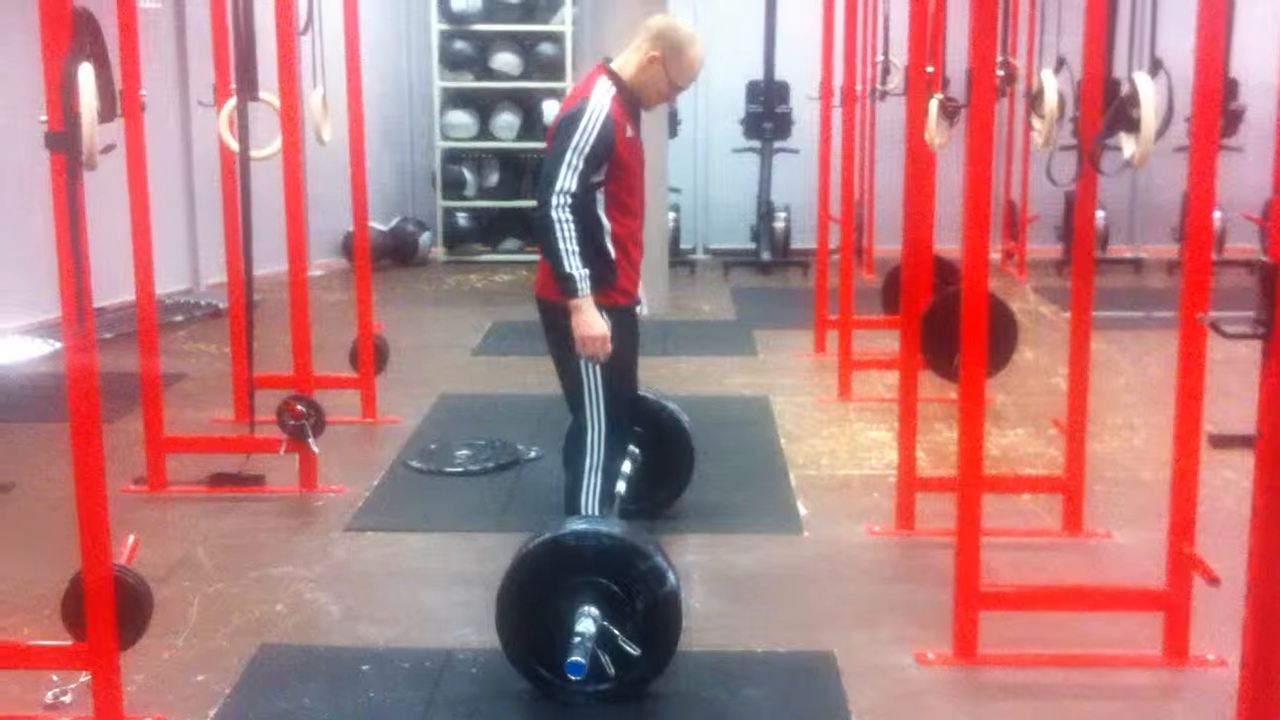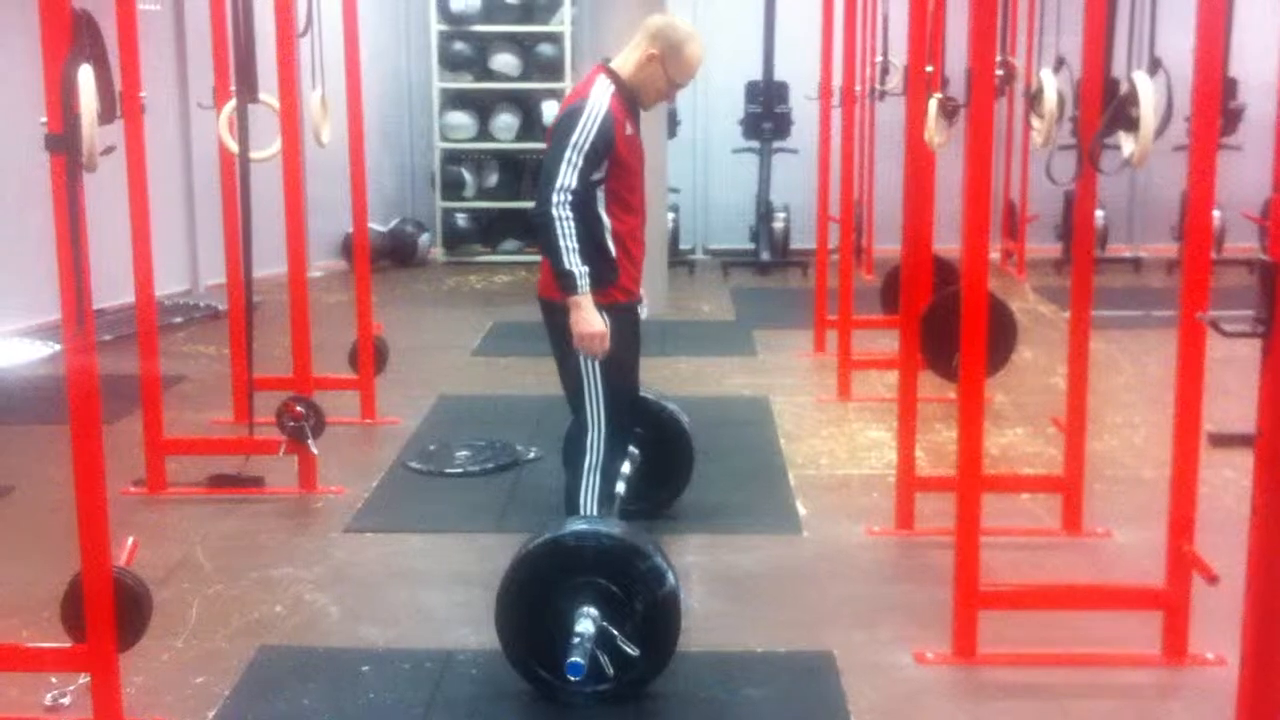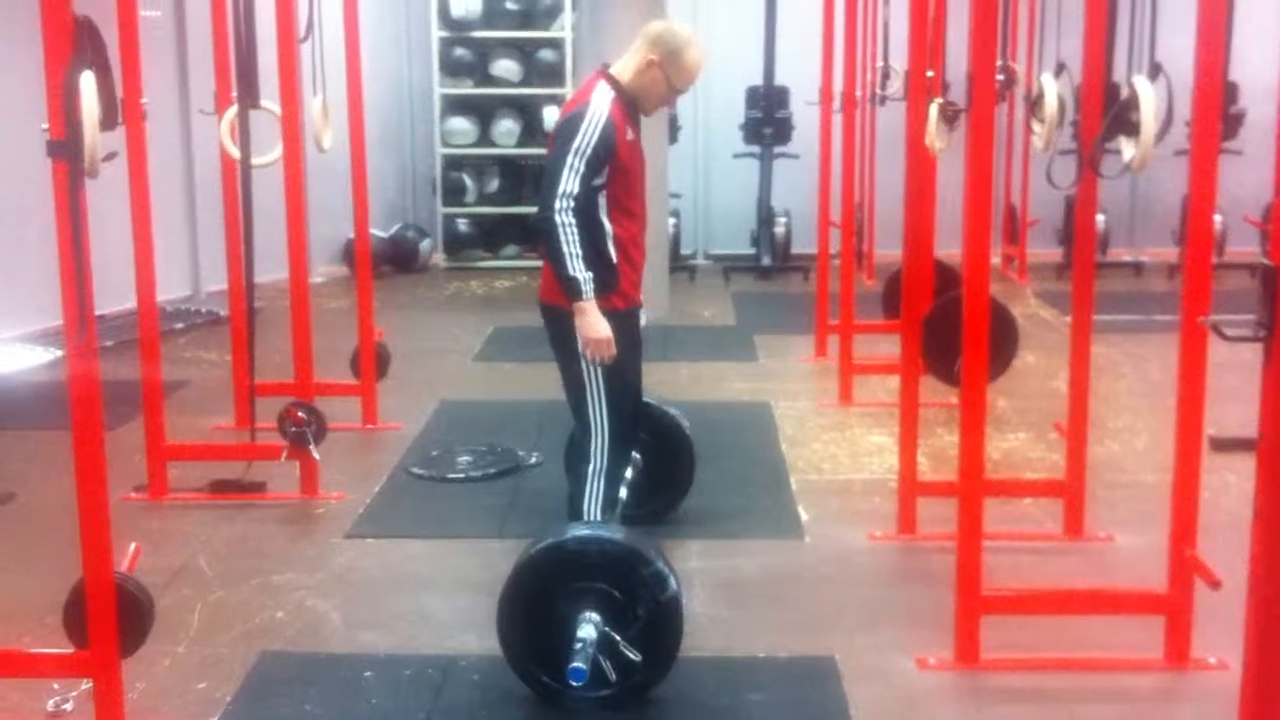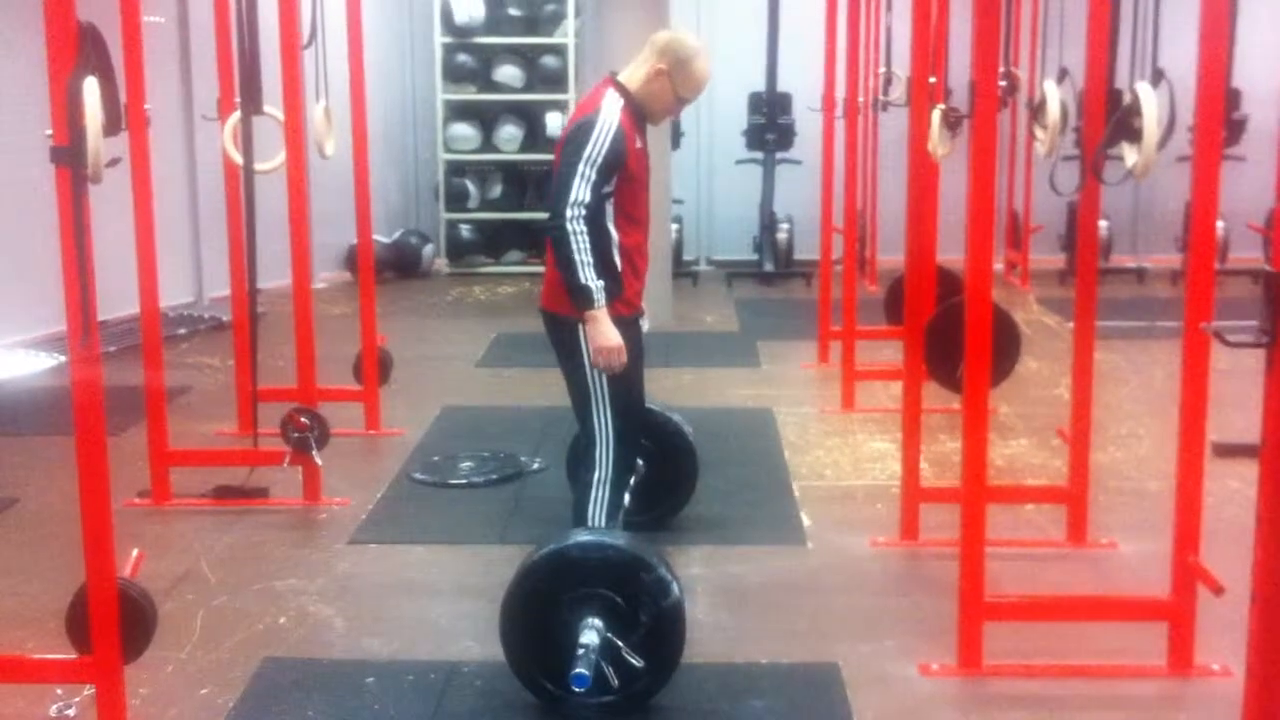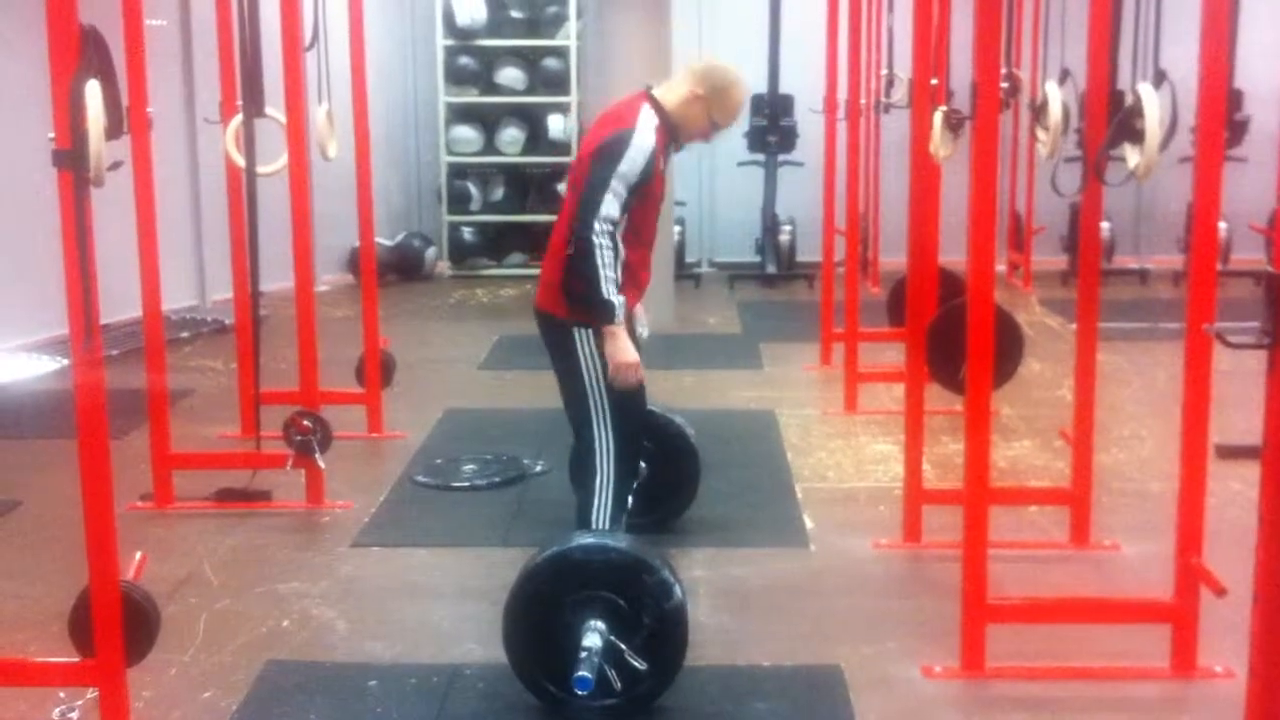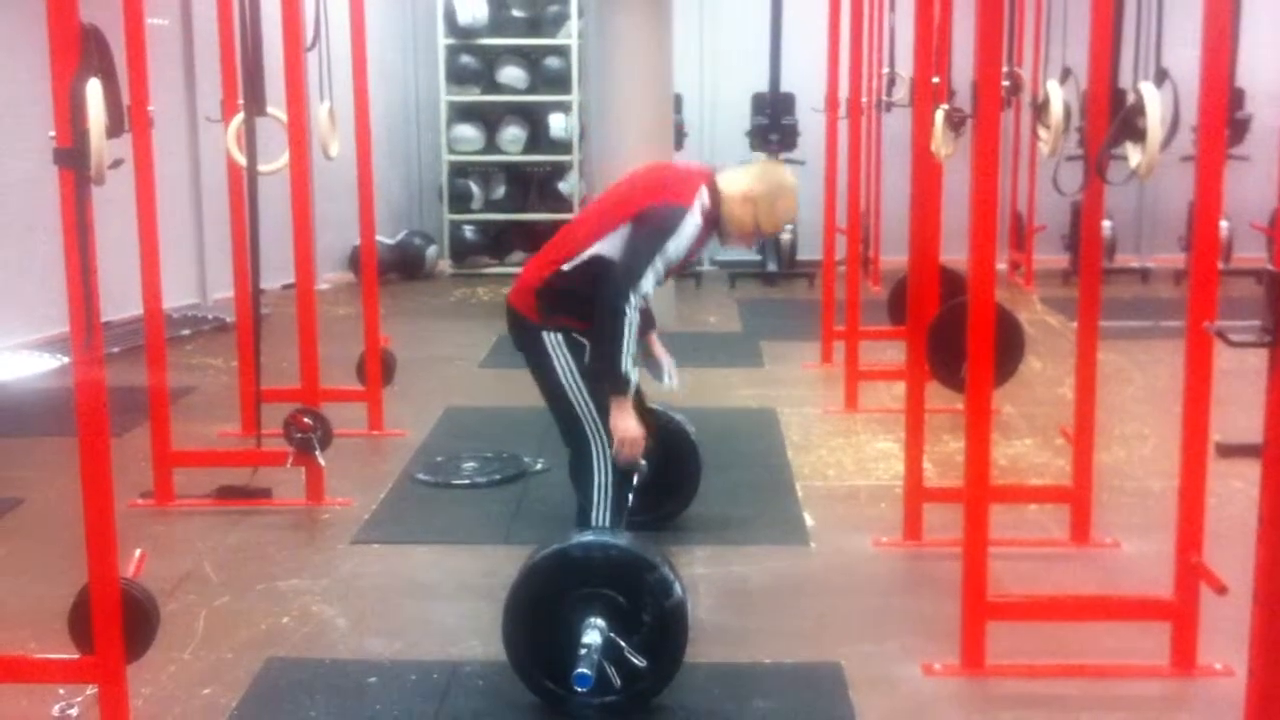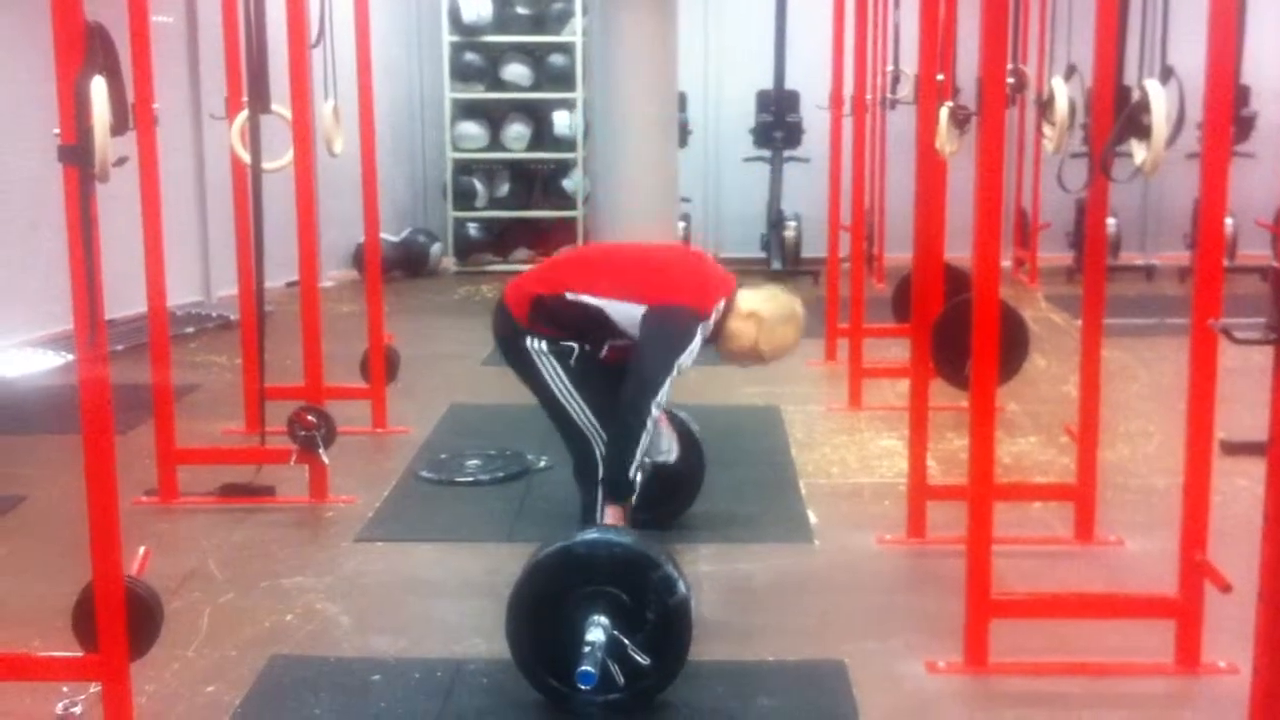
dt=0.3s
person 1, frame 1
left shoulder: (619, 105)
right shoulder: (594, 111)
right elbow: (554, 208)
right wrist: (581, 305)
left hip: (612, 295)
right hip: (585, 306)
left knee: (617, 417)
right knee: (597, 427)
left ankle: (601, 522)
person 1, frame 2
left shoulder: (620, 104)
right shoulder: (593, 110)
right elbow: (554, 207)
right wrist: (580, 301)
left hip: (614, 295)
right hip: (589, 304)
left knee: (619, 417)
right knee: (598, 427)
left ankle: (601, 524)
person 1, frame 3
left shoulder: (619, 110)
right shoulder: (593, 115)
right elbow: (556, 213)
right wrist: (585, 307)
left hip: (615, 300)
right hip: (589, 309)
left knee: (623, 422)
right knee: (602, 433)
left ankle: (604, 528)
person 1, frame 4
left shoulder: (624, 117)
right shoulder: (602, 122)
right elbow: (568, 221)
right wrist: (595, 315)
left hip: (615, 307)
right hip: (589, 315)
left knee: (626, 428)
right knee: (607, 438)
left ankle: (609, 533)
person 1, frame 5
left shoulder: (646, 125)
right shoulder: (637, 137)
right elbow: (592, 232)
left wrist: (626, 297)
right wrist: (613, 331)
left hip: (593, 306)
right hip: (576, 314)
left knee: (626, 428)
right knee: (605, 442)
left ankle: (607, 534)
person 1, frame 6
left shoulder: (688, 192)
right shoulder: (685, 212)
right elbow: (622, 296)
left wrist: (649, 335)
right wrist: (620, 404)
left hip: (568, 307)
right hip: (545, 315)
left knee: (628, 441)
right knee: (603, 447)
person 1, frame 7
left shoulder: (713, 288)
right shoulder: (690, 318)
right elbow: (636, 409)
left wrist: (657, 411)
right wrist: (615, 505)
left hip: (559, 308)
right hip: (530, 321)
left knee: (619, 413)
right knee: (602, 445)
